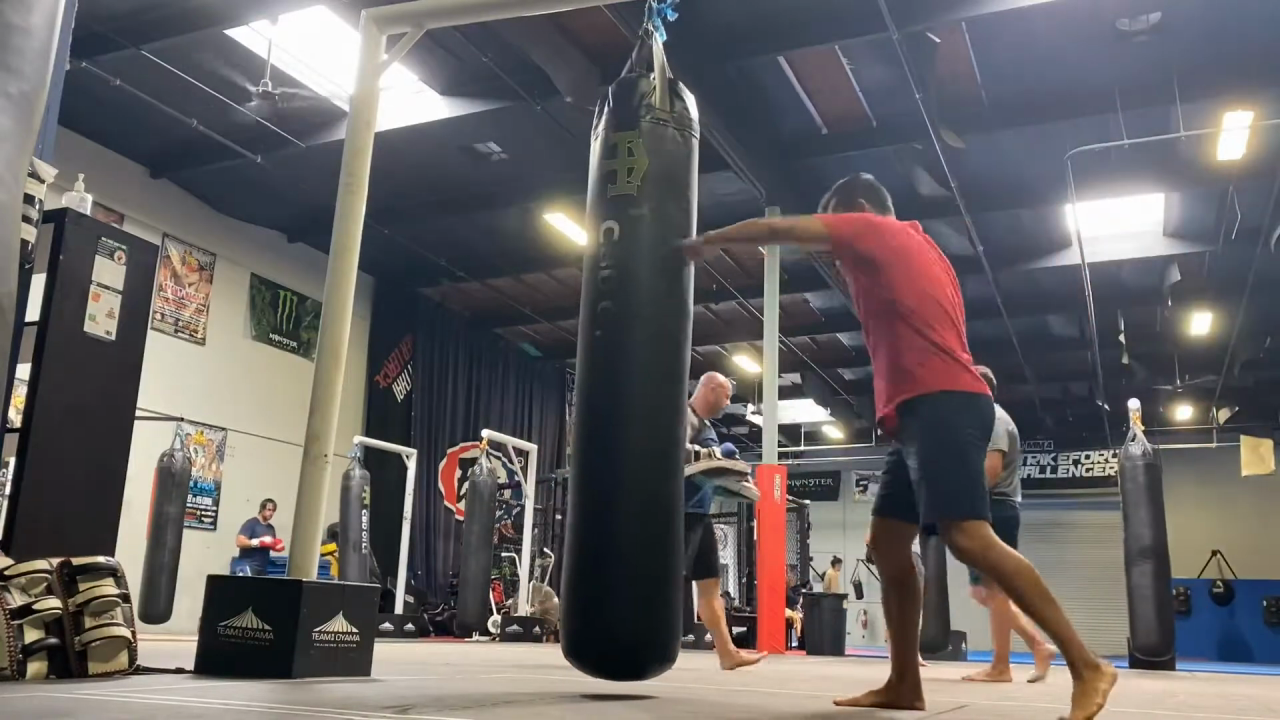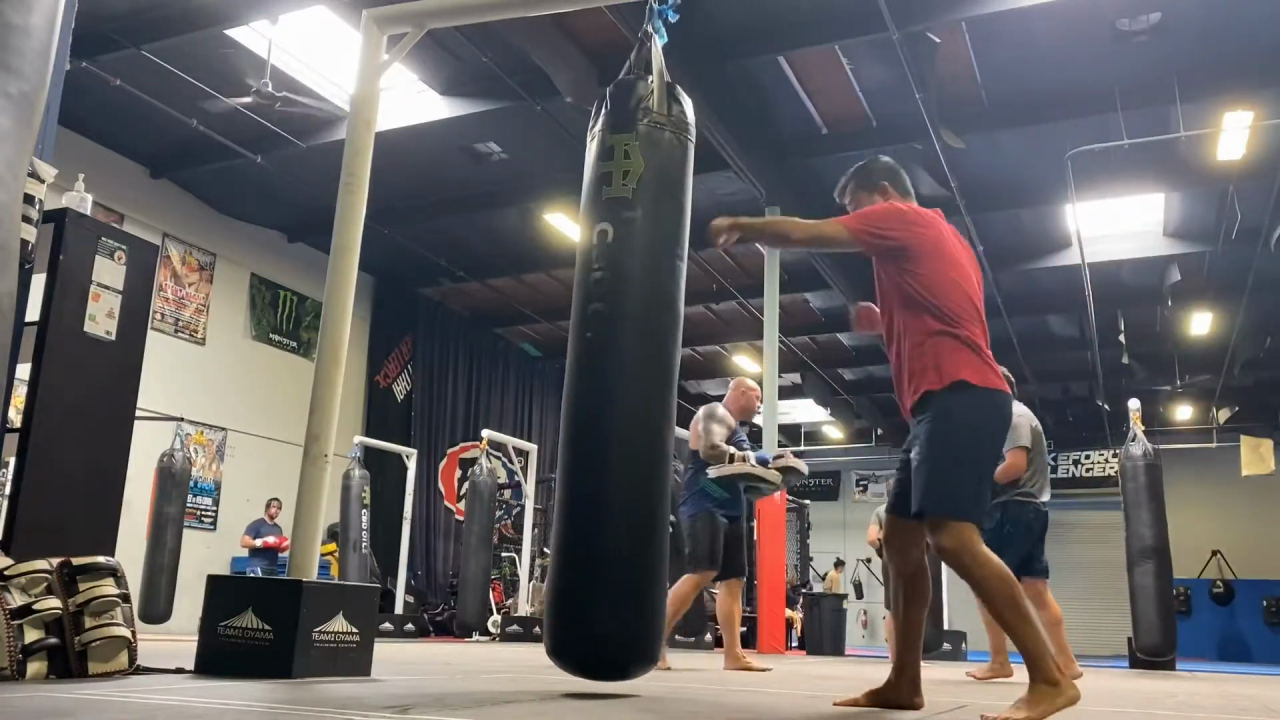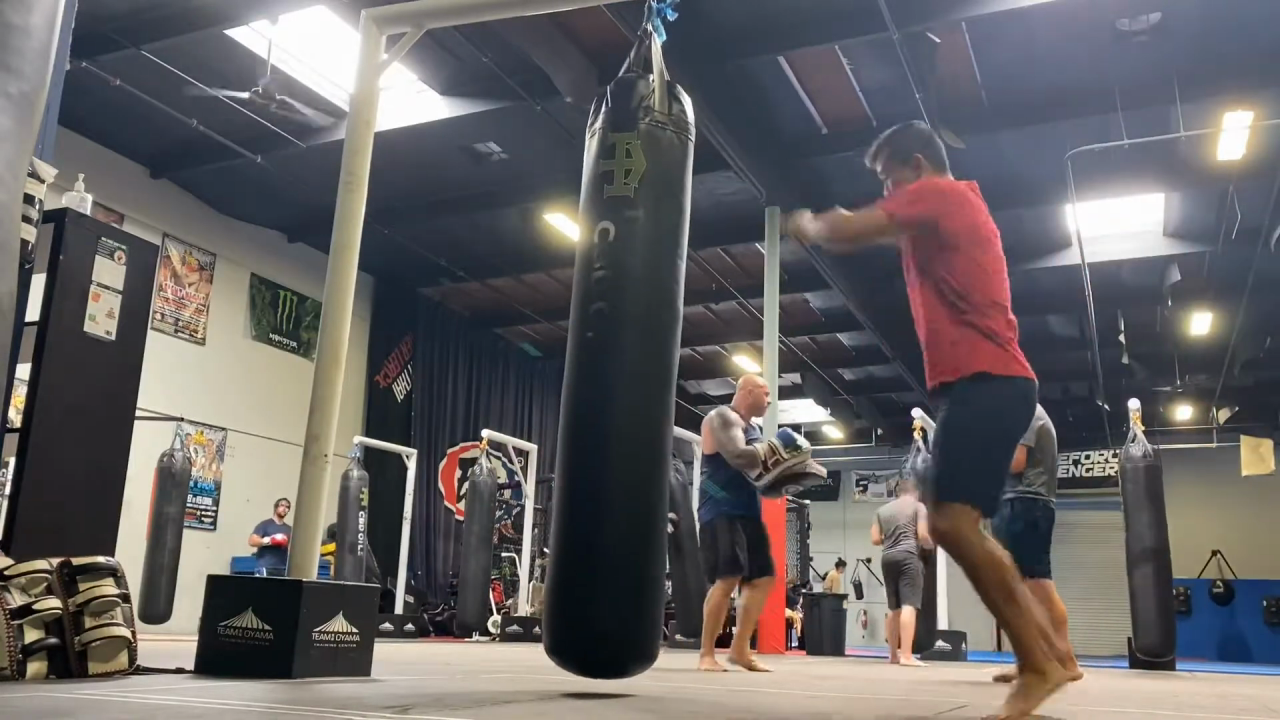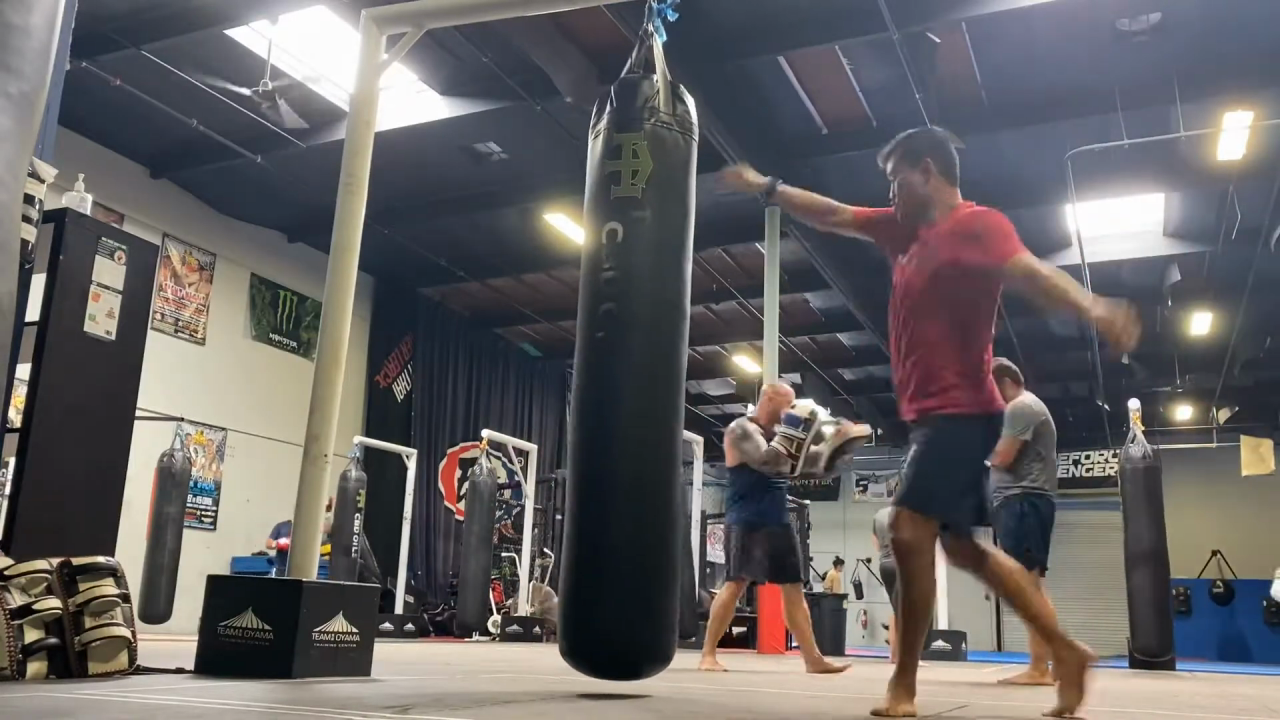
dt=0.3s
person 1, frame 1
left shoulder: (873, 230)
right shoulder: (909, 253)
left elbow: (777, 229)
left wrist: (706, 240)
right wrist: (856, 284)
left hip: (942, 403)
right hip: (922, 413)
left knee: (971, 538)
right knee: (888, 543)
left ankle: (1086, 667)
person 1, frame 2
left shoulder: (901, 219)
right shoulder: (934, 240)
left elbow: (799, 234)
left wrist: (738, 227)
right wrist: (882, 322)
left hip: (961, 399)
right hip: (949, 405)
left knee: (953, 538)
right knee: (900, 538)
person 1, frame 3
left shoulder: (941, 196)
right shoulder: (958, 205)
left elbow: (844, 232)
right elbow: (884, 229)
left wrist: (808, 226)
right wrist: (824, 223)
left hip: (983, 384)
right hip: (984, 386)
left knee: (955, 523)
right knee: (956, 523)
left ankle: (1040, 663)
right ankle: (1039, 653)
person 1, frame 4
left shoulder: (980, 225)
right shoulder: (907, 226)
left elbow: (1035, 275)
right elbow: (832, 215)
left wrist: (1095, 309)
right wrist: (765, 188)
left hip: (956, 415)
right hip: (931, 414)
left knee: (908, 534)
right knee: (963, 547)
right ankle: (1066, 654)
person 2, frame 1
left shoulder: (991, 418)
left elbow: (992, 467)
left hip: (993, 509)
right hip: (990, 511)
left knee: (991, 588)
right knee: (983, 590)
left ankle: (1001, 667)
right ankle: (1038, 644)
person 2, frame 2
left shoulder: (1014, 416)
right shoulder: (1018, 417)
left elbow: (1015, 466)
left hip: (1014, 509)
right hip: (1030, 511)
right knee: (1037, 590)
left ankle: (999, 661)
right ankle: (1066, 662)
person 2, frame 3
right shoulder: (1035, 415)
left elbow: (1015, 462)
left hip: (1021, 504)
right hip: (1035, 506)
right knee: (1040, 585)
right ankle: (1068, 661)
person 2, frame 4
left shoulder: (1021, 408)
right shoulder: (1025, 408)
left elbow: (1001, 456)
right elbow: (1004, 459)
left hip: (1021, 502)
right hip: (1020, 502)
right knee: (1027, 581)
left ankle: (1040, 667)
right ankle: (1054, 653)
person 3, frame 1
left shoulder: (702, 422)
right shoulder: (683, 414)
right wrist: (713, 454)
left hip: (697, 512)
left knee: (710, 582)
left ankle: (728, 653)
person 3, frame 2
left shoulder: (736, 428)
right shoulder: (715, 414)
right elbow: (710, 451)
right wrist: (748, 458)
left hip: (730, 511)
right hip: (705, 509)
left knee: (734, 581)
right knee: (702, 573)
left ankle: (734, 654)
person 3, frame 3
left shoulder: (751, 427)
right shoulder: (722, 418)
left elbow: (758, 469)
right elbow: (740, 457)
left wrist: (785, 467)
right wrist: (777, 446)
left hip: (747, 513)
right hip: (722, 513)
left knee: (763, 581)
right knee: (728, 579)
left ankle: (740, 649)
right ankle: (707, 654)
person 3, frame 4
left shoulder: (775, 433)
right shoulder: (741, 429)
left elbow: (789, 466)
right elbow: (767, 462)
left hip: (778, 521)
right hip: (747, 521)
left knee: (794, 588)
right knee: (737, 583)
left ankle: (813, 657)
right ankle: (708, 654)
